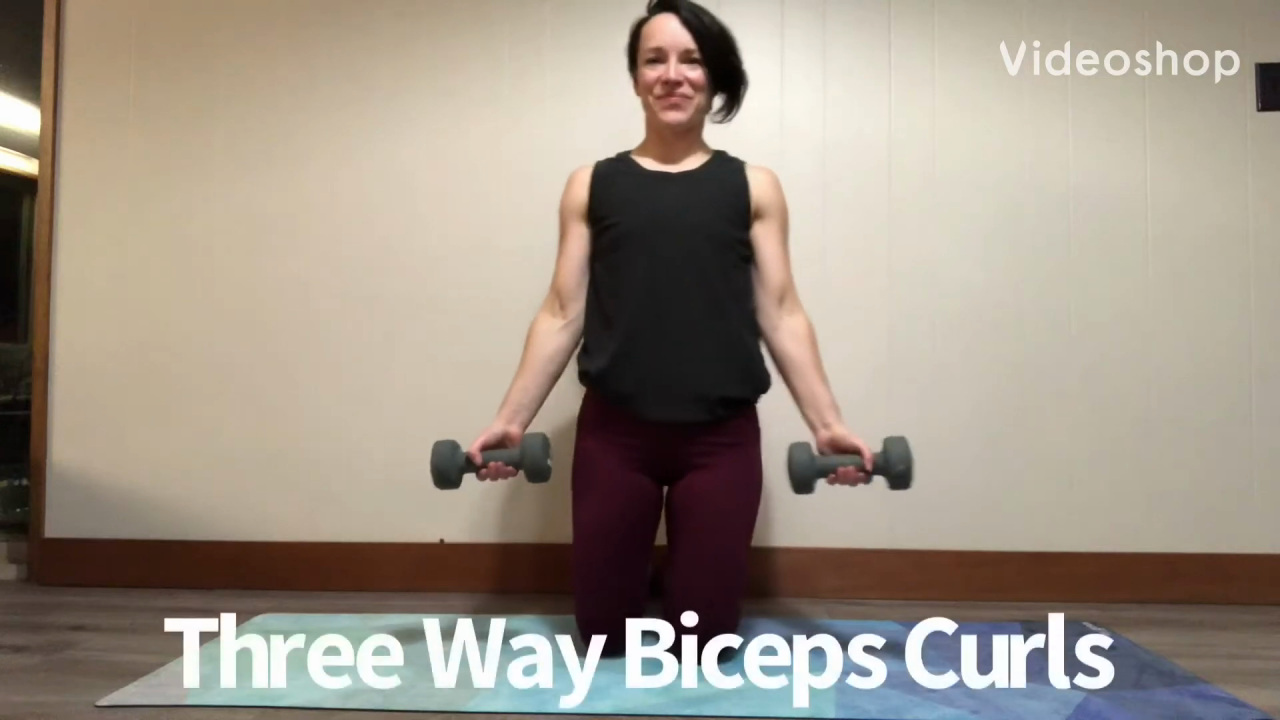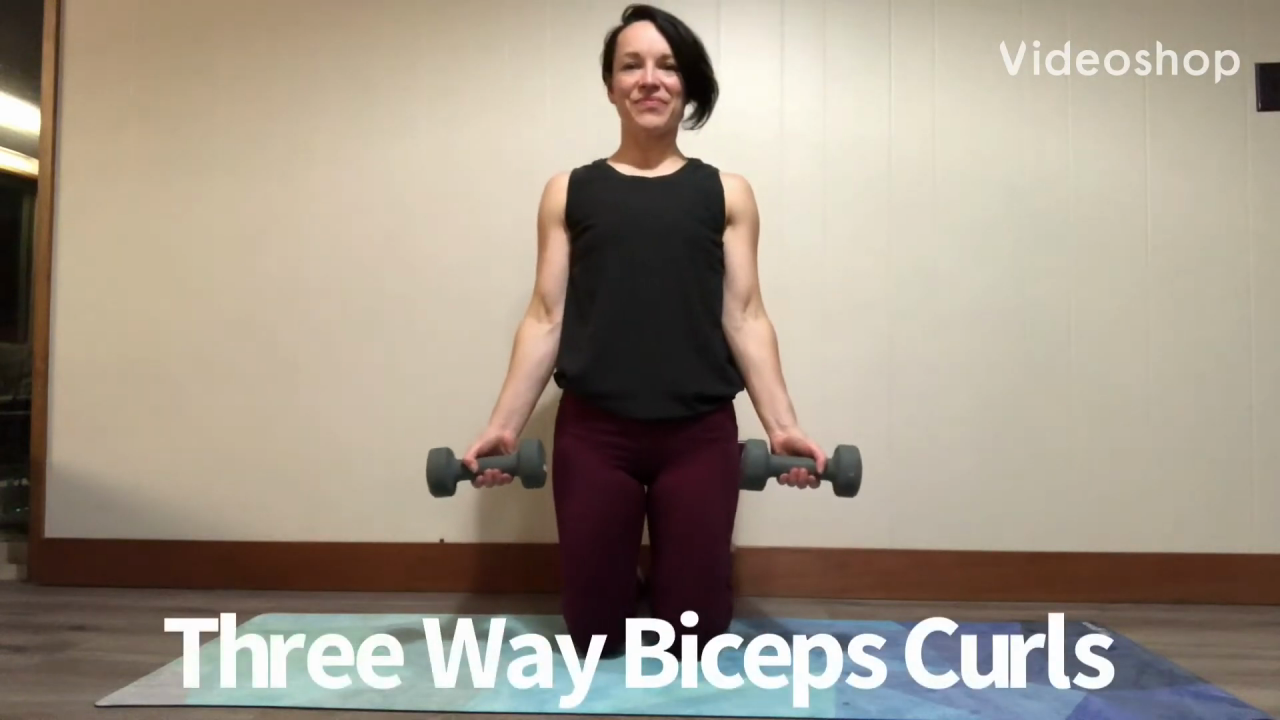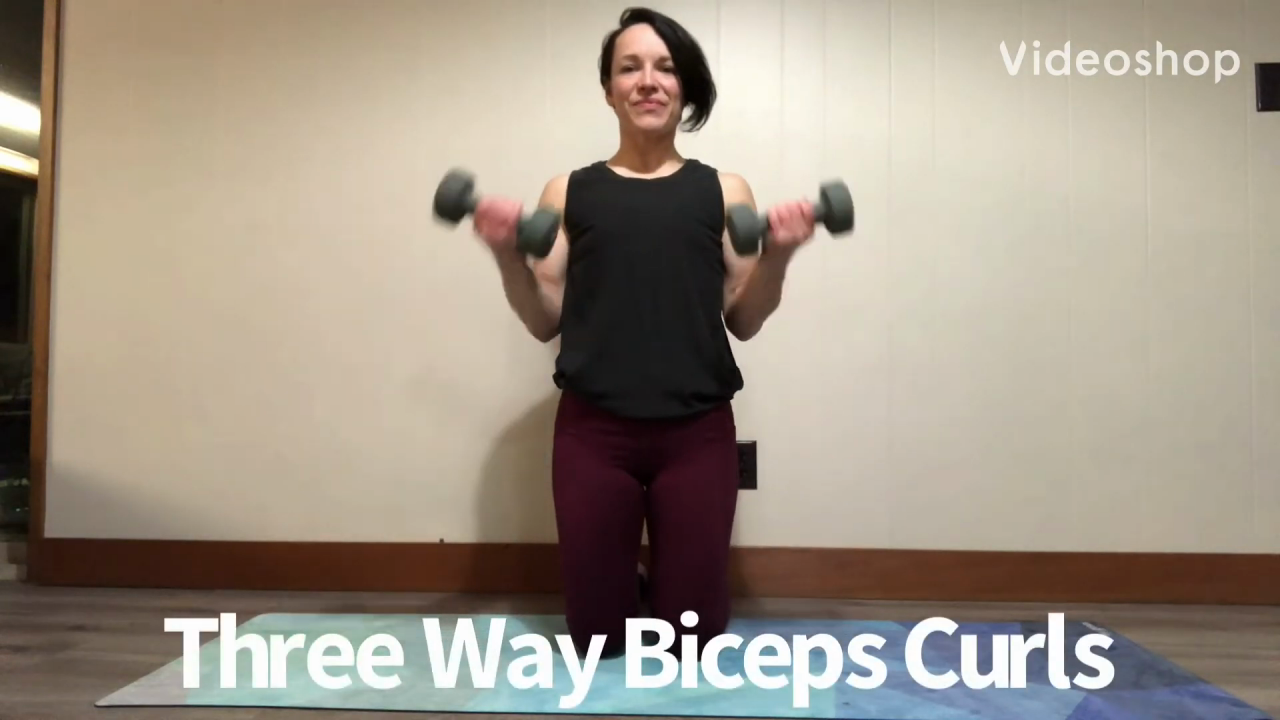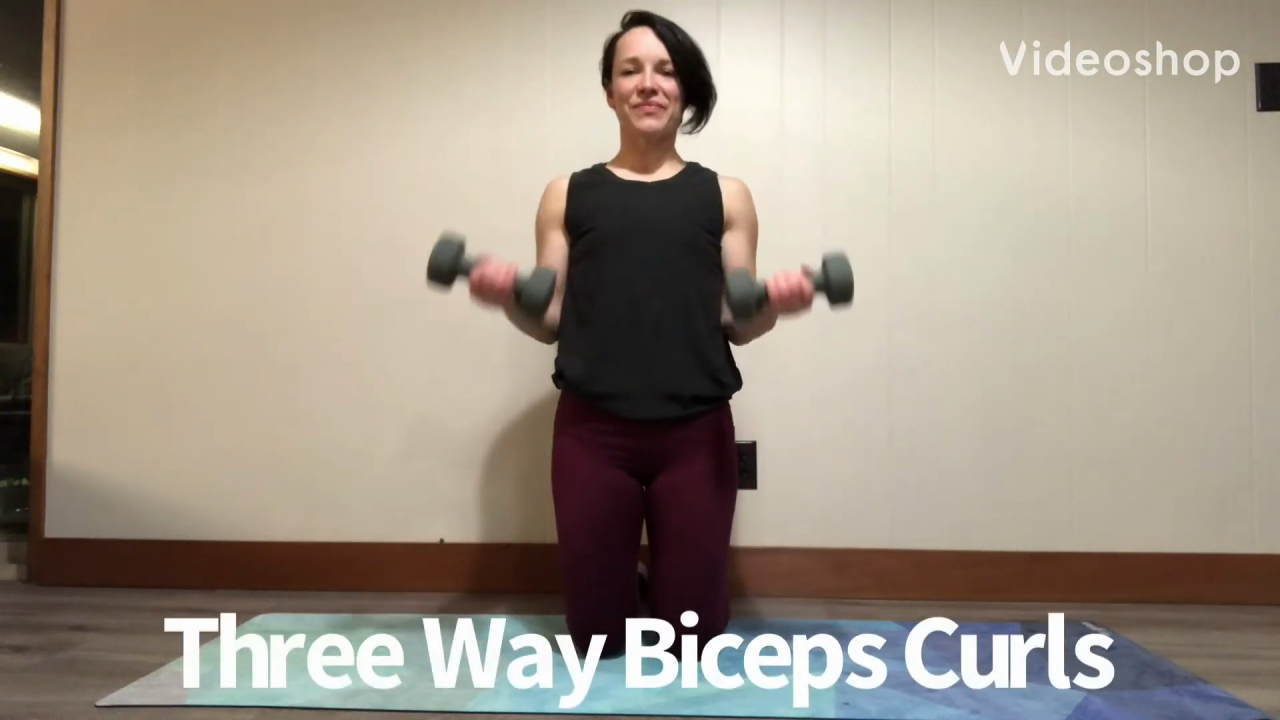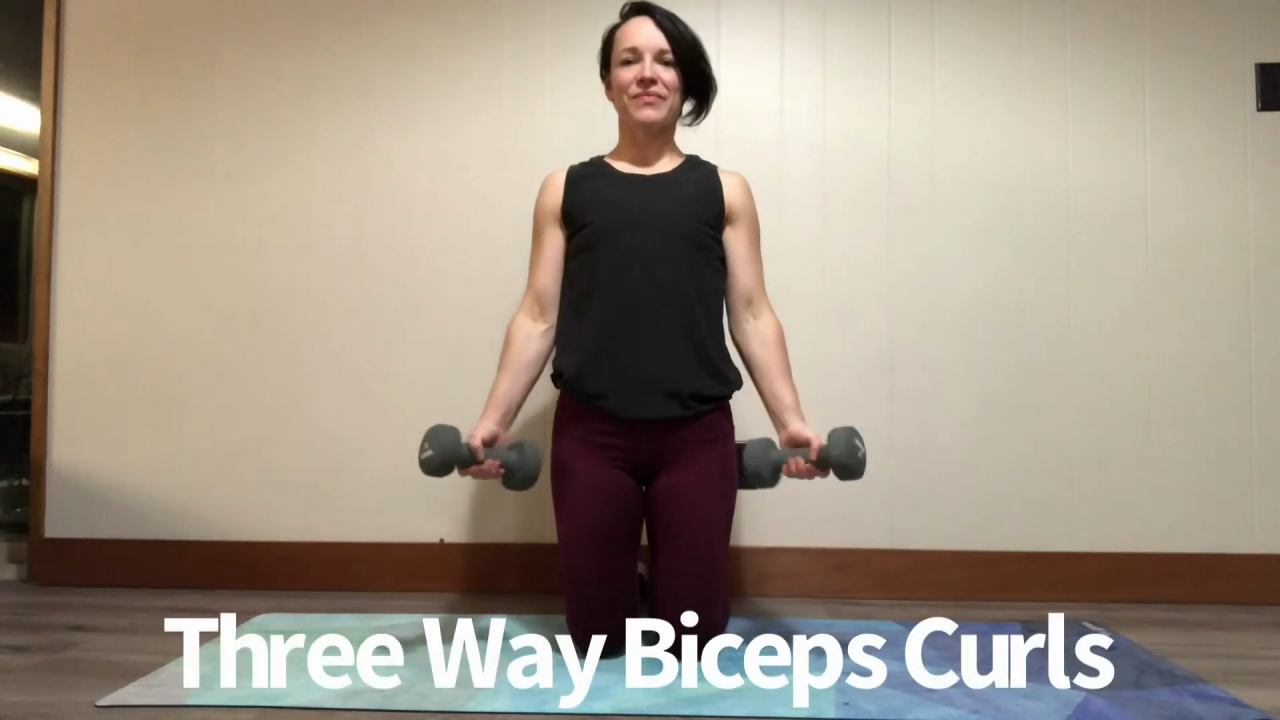
dt=1s
person 1, frame 1
left shoulder: (753, 187)
right shoulder: (591, 186)
left elbow: (781, 313)
right elbow: (562, 314)
left wrist: (826, 423)
right wrist: (510, 420)
left hip: (722, 435)
right hip: (612, 431)
left knee: (705, 634)
right knee: (603, 632)
left ankle: (675, 581)
right ankle: (640, 580)
person 1, frame 2
left shoulder: (727, 192)
right shoulder: (568, 192)
left elbow: (745, 316)
right elbow: (545, 318)
left wrist: (782, 425)
right wrist: (504, 426)
left hip: (700, 434)
right hip: (592, 432)
left knee: (695, 632)
right knee: (595, 633)
left ankle: (666, 589)
right ankle: (626, 586)
person 1, frame 3
left shoulder: (724, 191)
right shoulder: (568, 192)
left elbow: (742, 318)
right elbow: (546, 319)
left wrist: (776, 260)
right wrist: (509, 256)
left hip: (698, 432)
right hip: (592, 430)
left knee: (694, 634)
right knee: (595, 634)
left ankle: (660, 580)
right ankle: (627, 583)
person 1, frame 4
left shoulder: (725, 195)
right shoulder: (568, 194)
left elbow: (736, 325)
right elbow: (551, 322)
left wrist: (773, 305)
right wrist: (509, 299)
left hip: (696, 433)
right hip: (592, 431)
left knee: (694, 634)
right knee: (595, 635)
left ankle: (663, 584)
right ankle: (628, 587)
person 1, frame 5
left shoulder: (725, 190)
right shoulder: (565, 189)
left elbow: (751, 314)
right elbow: (538, 315)
left wrist: (790, 419)
right wrist: (495, 419)
left hip: (697, 435)
right hip: (590, 433)
left knee: (694, 633)
right knee: (595, 634)
left ankle: (661, 586)
right ankle: (627, 587)
